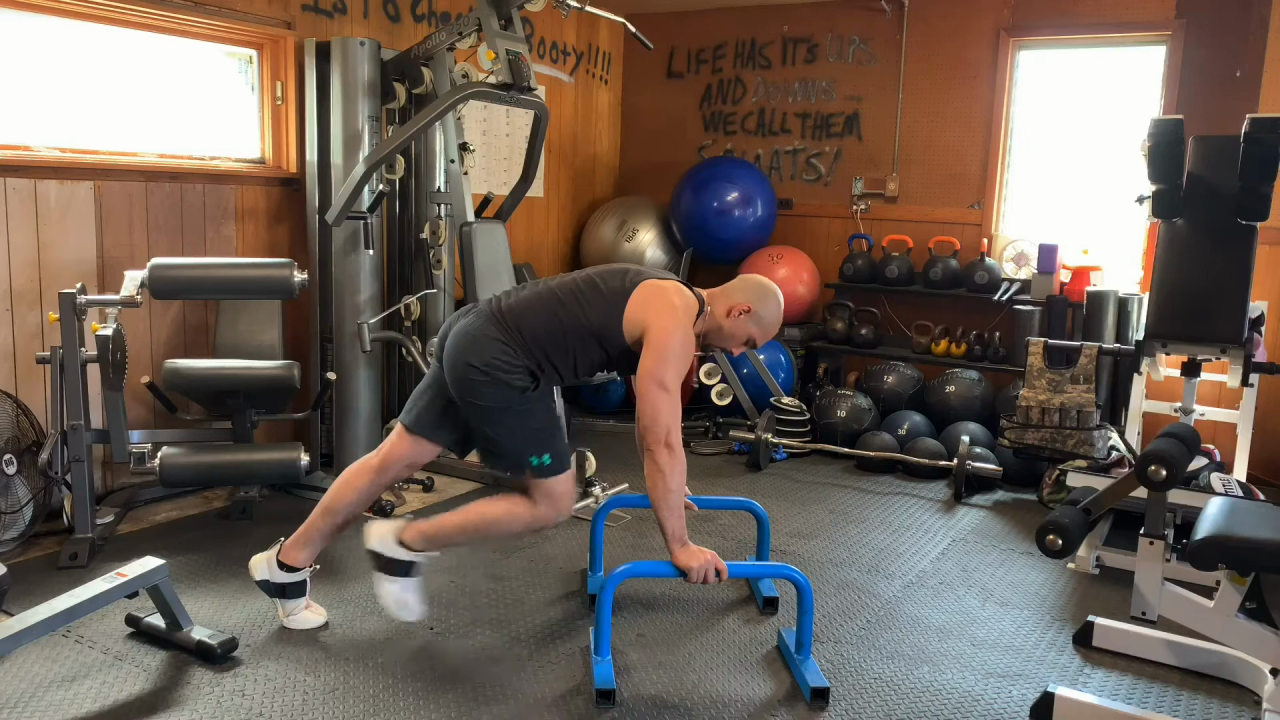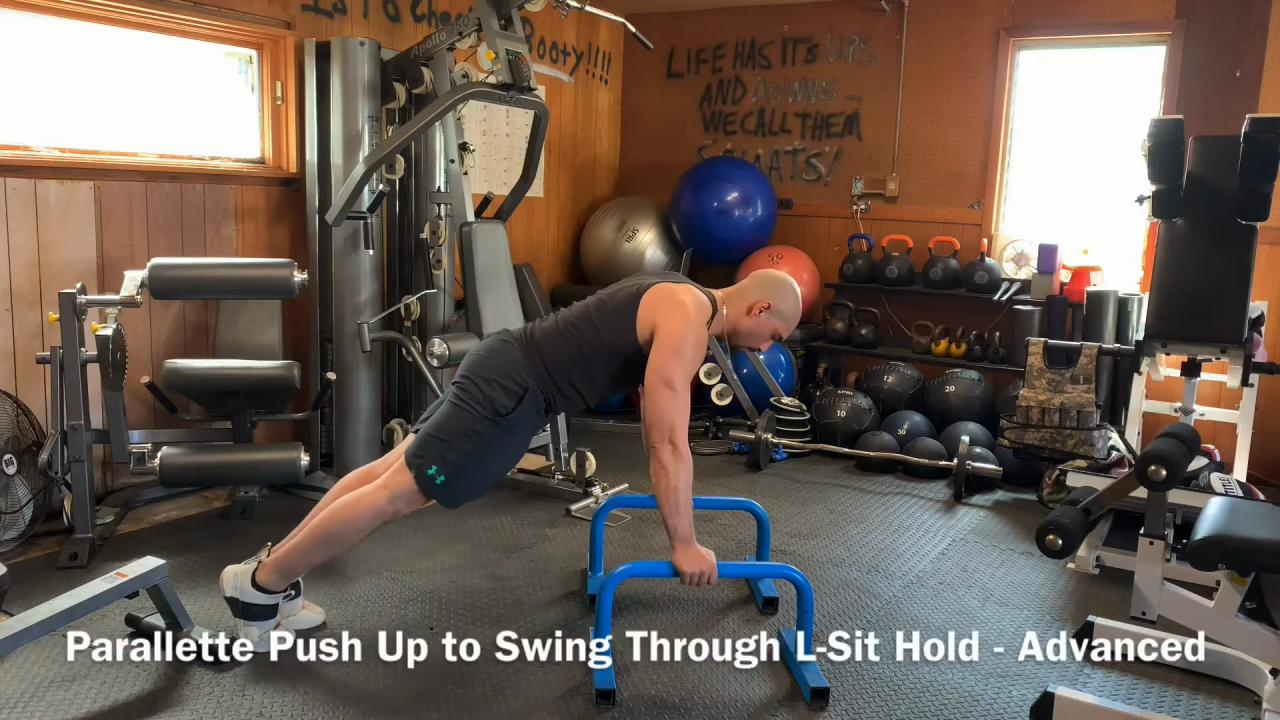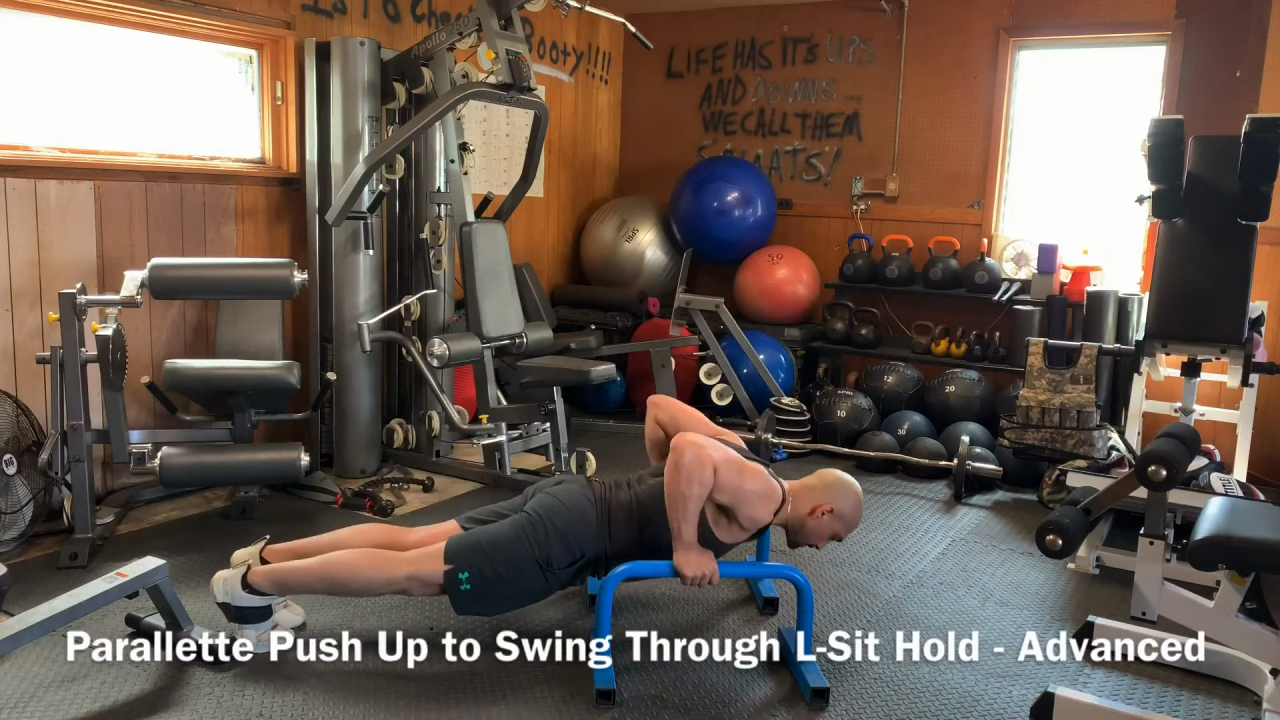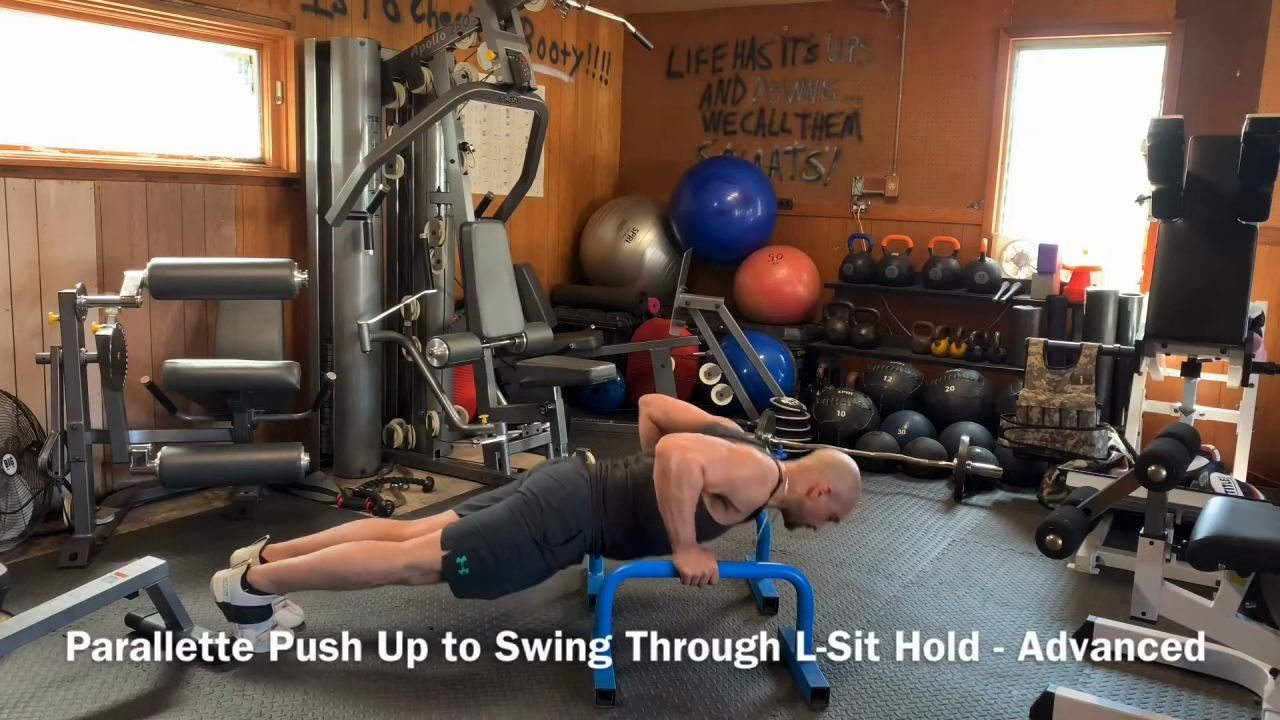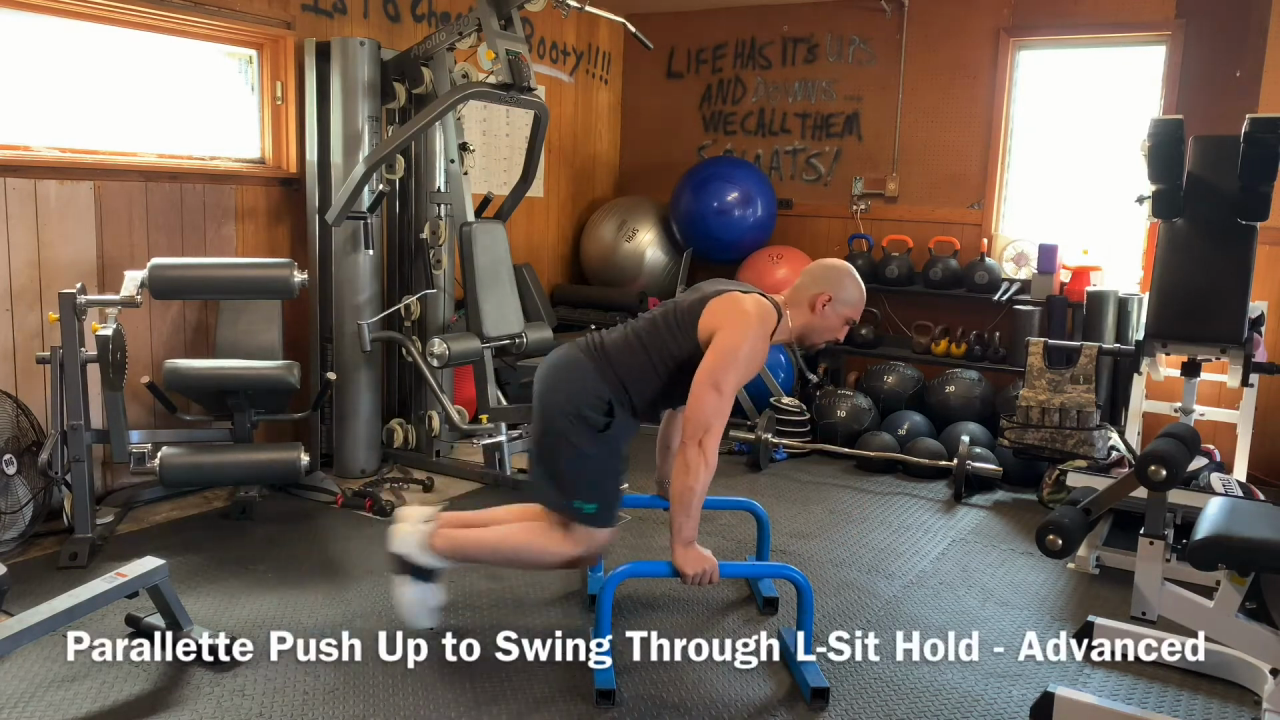
dt=1s
person 1, frame 1
left shoulder: (666, 295)
right shoulder: (674, 323)
left elbow: (650, 416)
right elbow: (663, 441)
left wrist: (663, 484)
right wrist: (680, 544)
left hip: (474, 332)
right hip: (496, 360)
left knee: (395, 458)
right knee: (552, 503)
left ankle: (286, 565)
right ankle: (402, 545)
person 1, frame 2
left shoulder: (681, 300)
right shoulder: (686, 320)
left elbow: (654, 405)
right elbow: (669, 440)
left wrist: (673, 488)
right wrist: (684, 545)
left hip: (505, 367)
right hip: (511, 389)
left knee: (393, 468)
right knee: (396, 492)
left ankle: (277, 563)
right ankle: (259, 584)
person 1, frame 3
left shoulder: (739, 452)
right shoulder: (760, 498)
left elbow: (658, 406)
right elbow: (689, 451)
right wrist: (685, 546)
left hip: (570, 499)
right hip: (569, 538)
left knee: (414, 539)
right knee: (413, 573)
left ankle: (267, 555)
right ankle: (253, 584)
person 1, frame 4
left shoulder: (738, 439)
right shoulder: (757, 477)
left elbow: (650, 405)
right elbow: (676, 454)
right wrist: (685, 546)
left hip: (569, 482)
right hip: (568, 516)
left knee: (411, 530)
right knee: (411, 561)
left ankle: (266, 554)
right ankle: (252, 583)
person 1, frame 5
left shoulder: (746, 306)
right shoulder: (750, 327)
left elbow: (679, 407)
right elbow: (700, 437)
left wrist: (668, 491)
right wrist: (684, 544)
left hip: (578, 379)
right hip: (579, 398)
left knee: (574, 524)
right knee: (583, 544)
left ankle: (432, 525)
right ankle: (427, 542)
